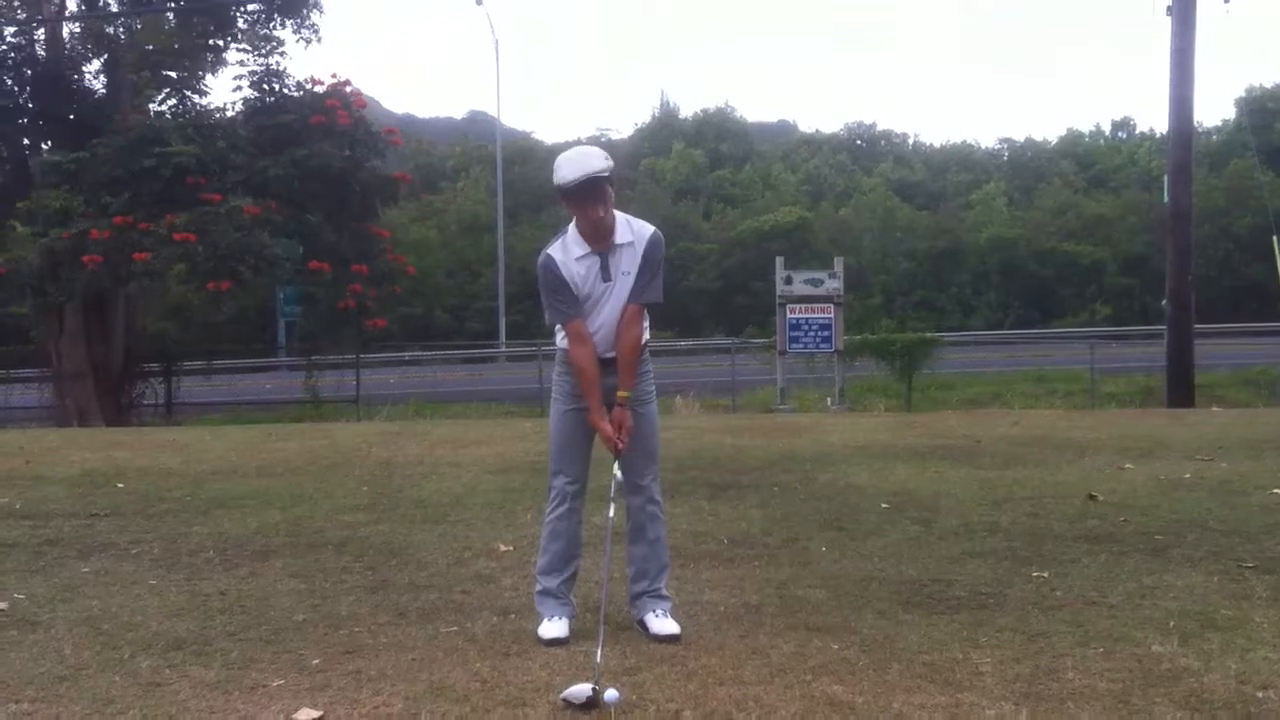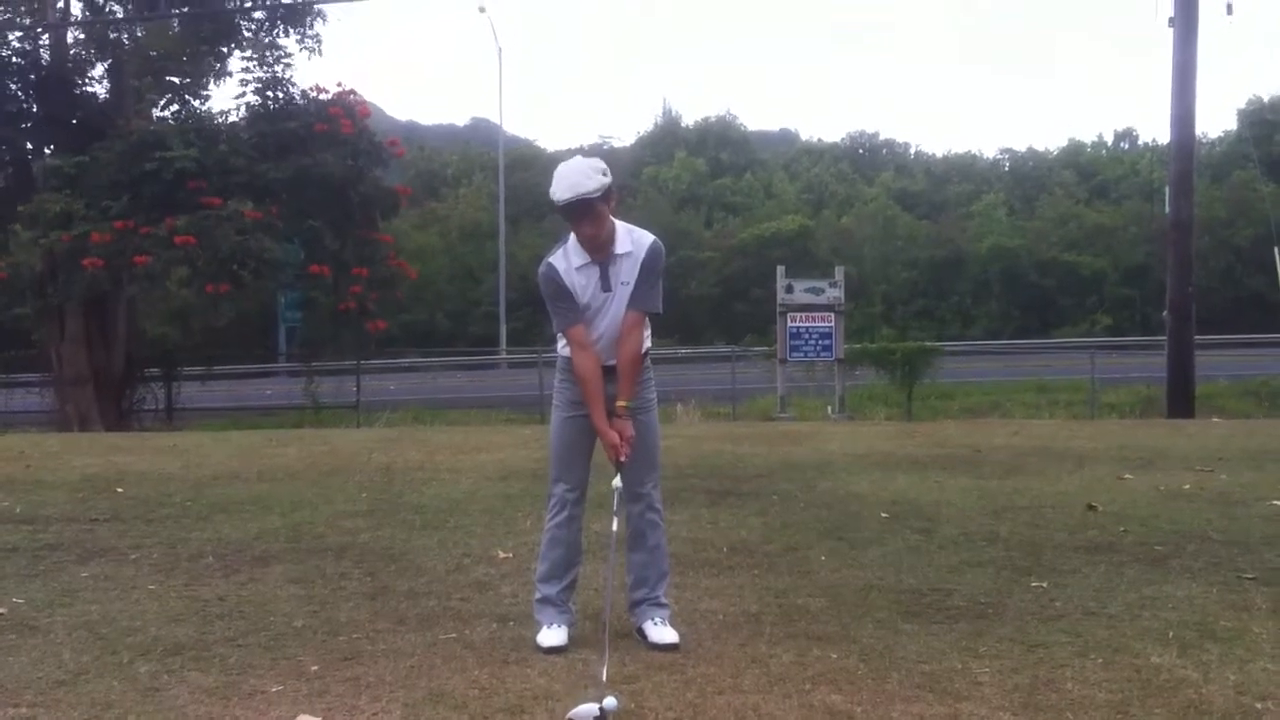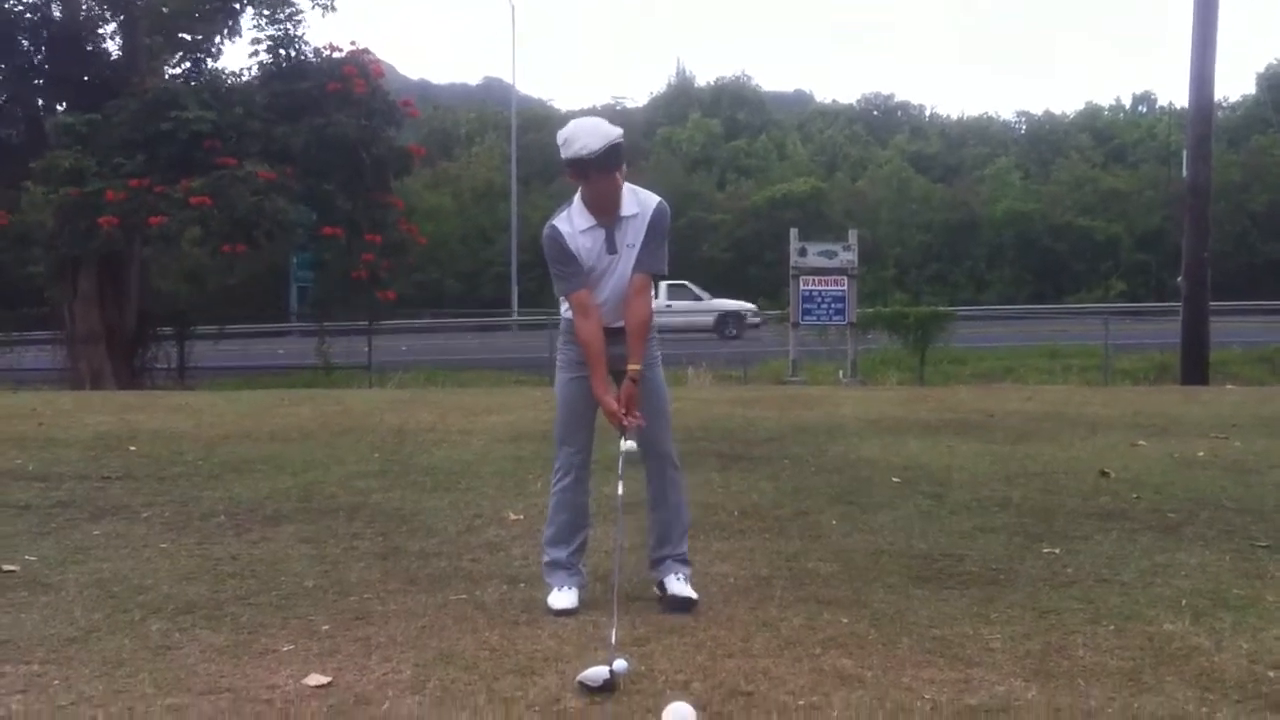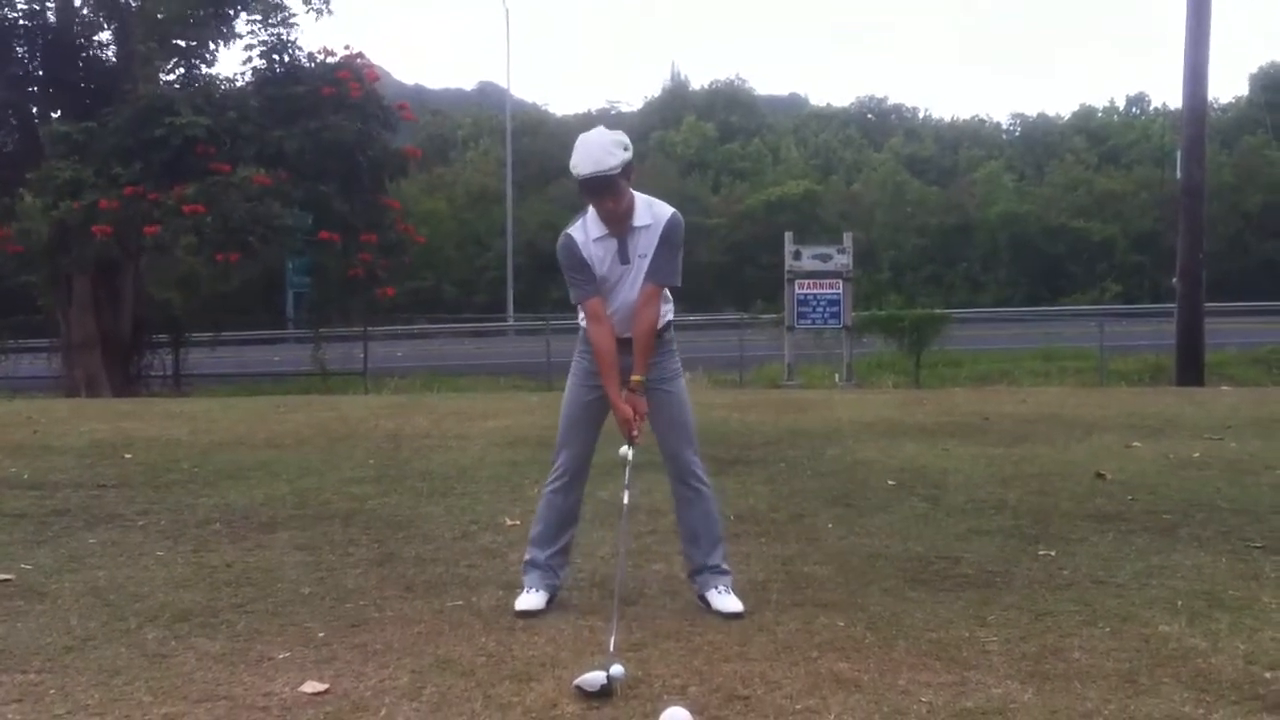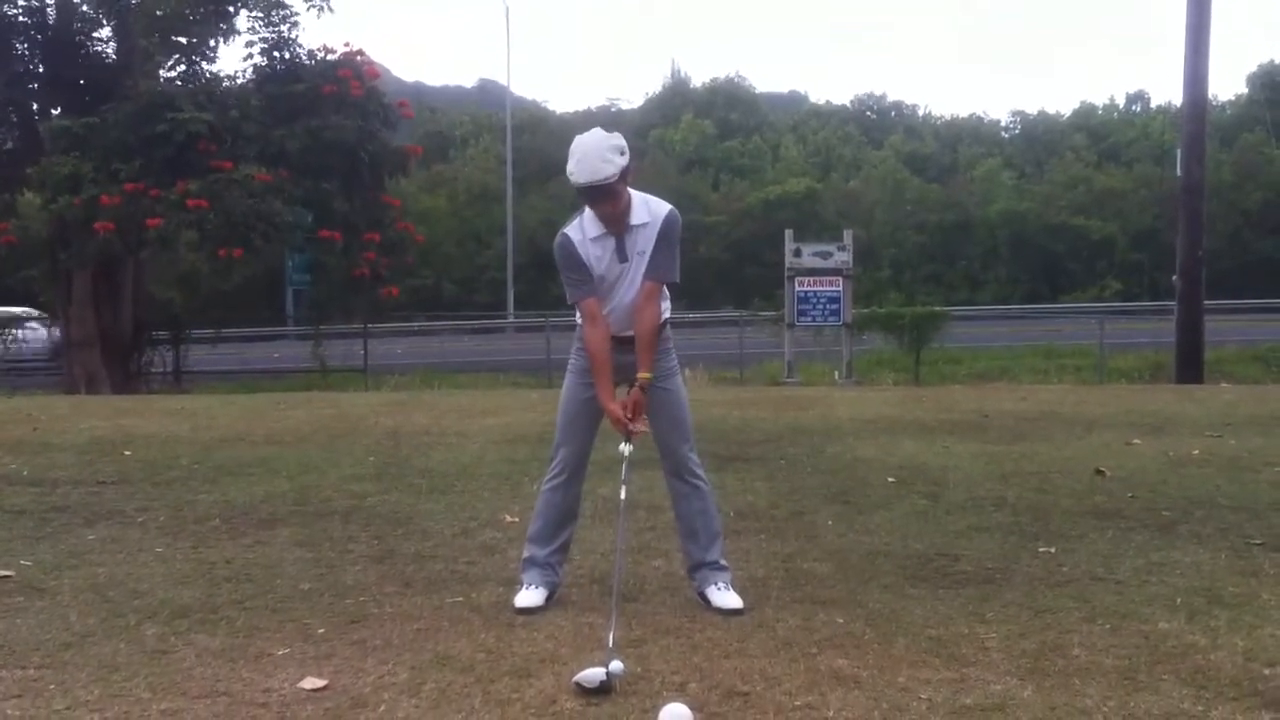
dt=1s
person 1, frame 1
left shoulder: (647, 241)
right shoulder: (553, 261)
left elbow: (631, 326)
right elbow: (578, 342)
left wrist: (623, 402)
right wrist: (597, 417)
left hip: (632, 369)
right hip: (575, 372)
left knee: (644, 488)
right knee: (565, 487)
left ankle: (651, 600)
right ankle: (554, 603)
person 1, frame 2
left shoulder: (647, 250)
right shoulder: (555, 269)
left elbow: (631, 335)
right elbow: (582, 349)
left wrist: (623, 412)
right wrist: (602, 423)
left hip: (634, 377)
right hip: (576, 380)
left knee: (644, 495)
right knee: (566, 495)
left ankle: (650, 609)
right ankle: (554, 611)
person 1, frame 3
left shoulder: (652, 211)
right shoulder: (559, 232)
left elbow: (639, 297)
right elbow: (583, 313)
left wrist: (633, 376)
right wrist: (602, 392)
left hip: (639, 338)
right hip: (581, 342)
left knee: (661, 453)
right knee: (571, 459)
left ankle: (670, 566)
right ankle: (563, 572)
person 1, frame 4
left shoulder: (666, 222)
right shoulder: (573, 241)
left elbow: (648, 307)
right elbow: (598, 321)
left wrist: (638, 386)
right wrist: (616, 397)
left hip: (656, 349)
right hip: (595, 352)
left knee: (686, 464)
right knee: (567, 466)
left ankle: (711, 577)
right ankle: (541, 576)
person 1, frame 5
left shoulder: (663, 219)
right shoulder: (570, 240)
left elbow: (648, 305)
right elbow: (593, 321)
left wrist: (641, 383)
right wrist: (606, 396)
left hip: (653, 344)
right hip: (594, 348)
left knee: (683, 460)
right knee: (566, 462)
left ankle: (711, 573)
right ankle: (539, 572)
